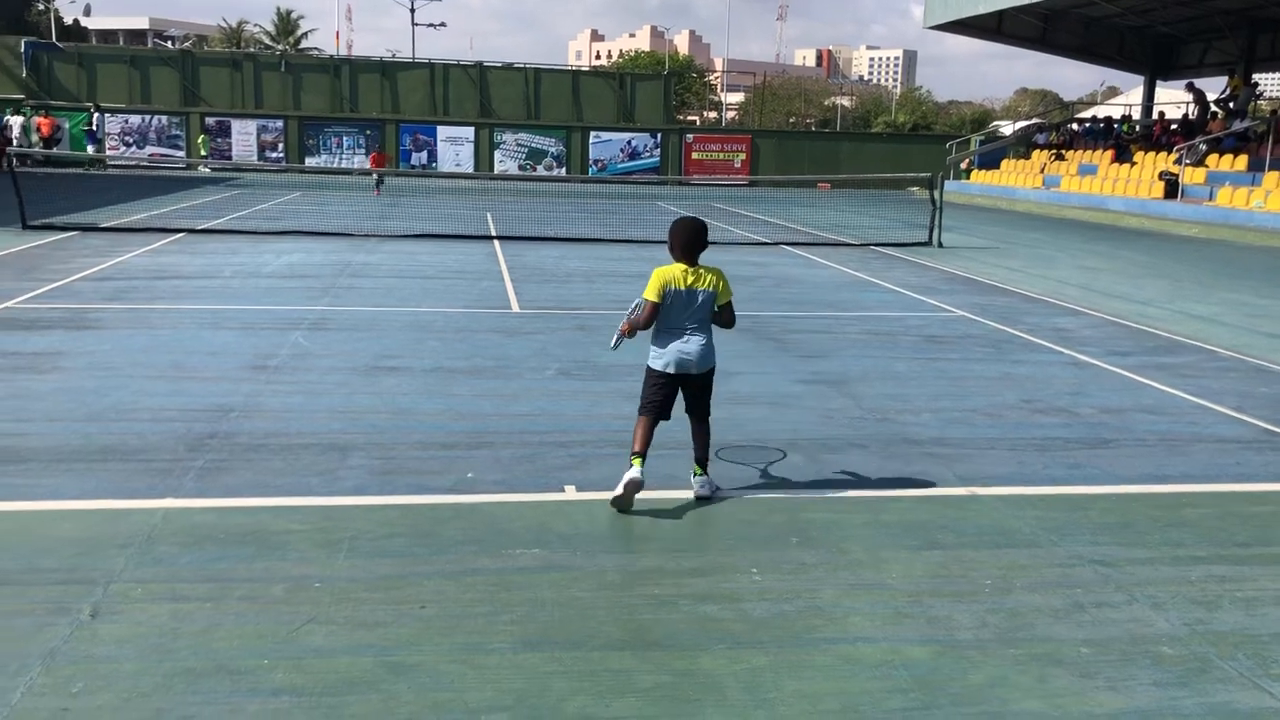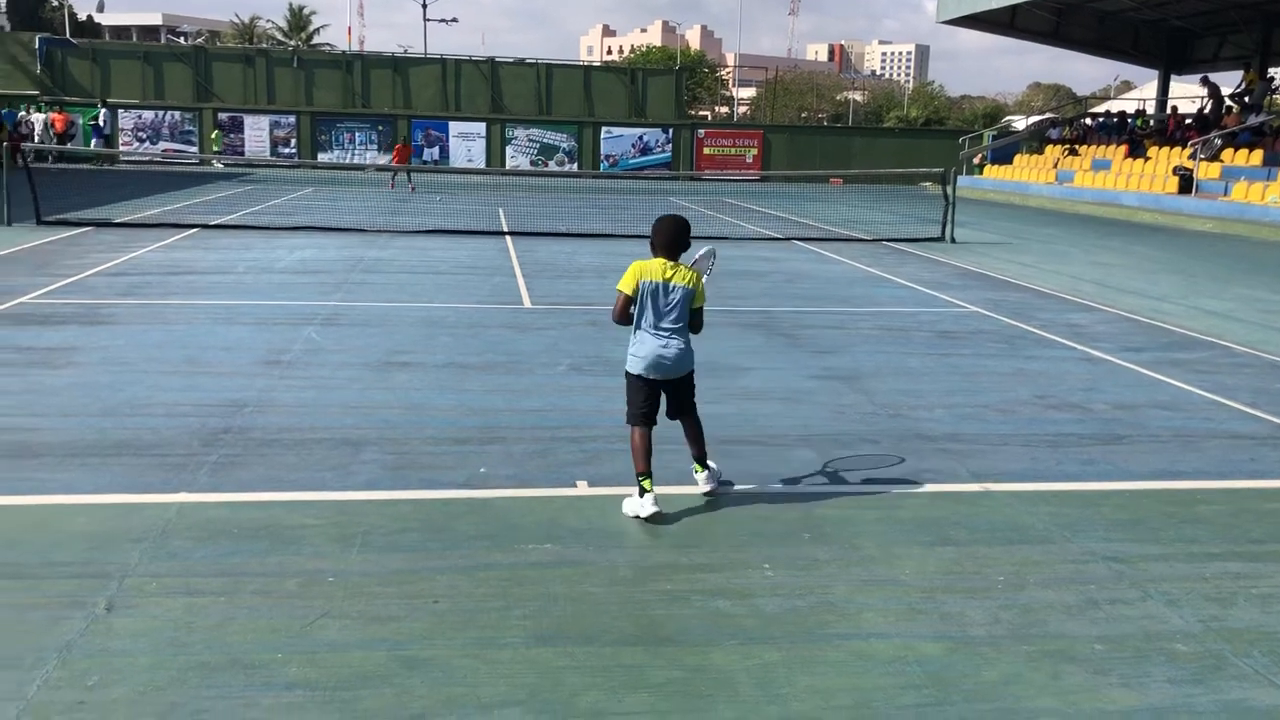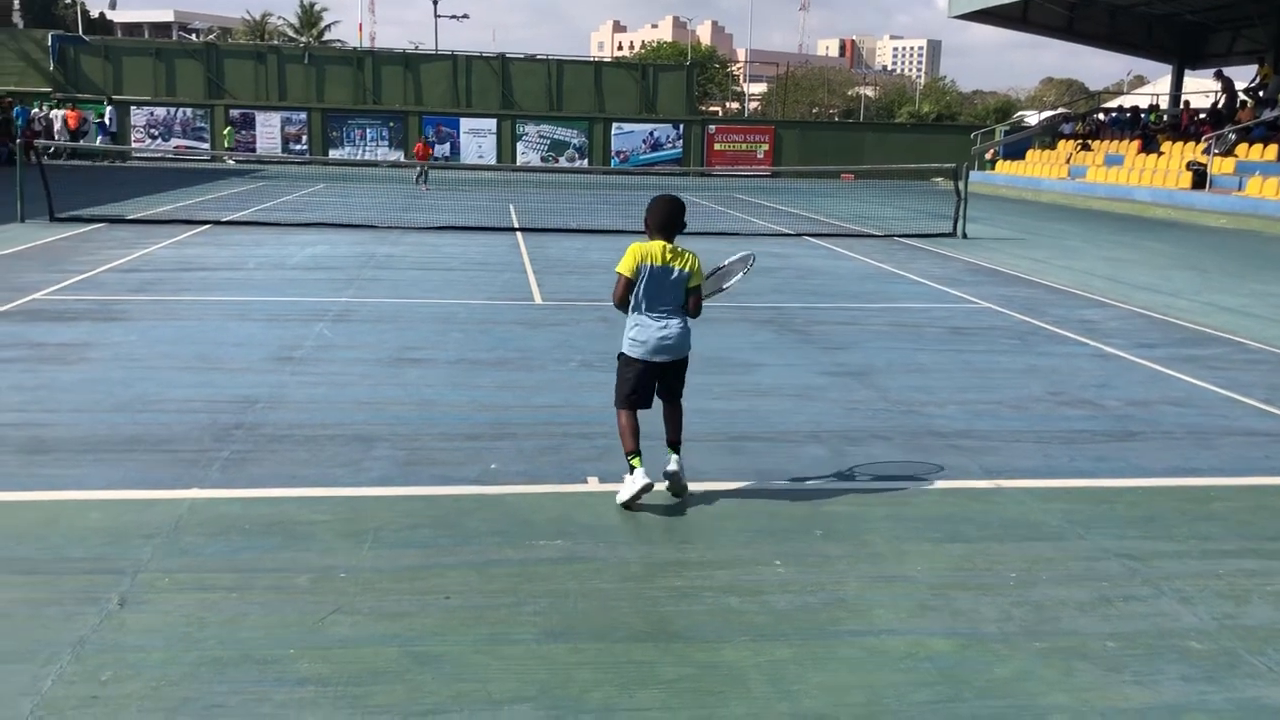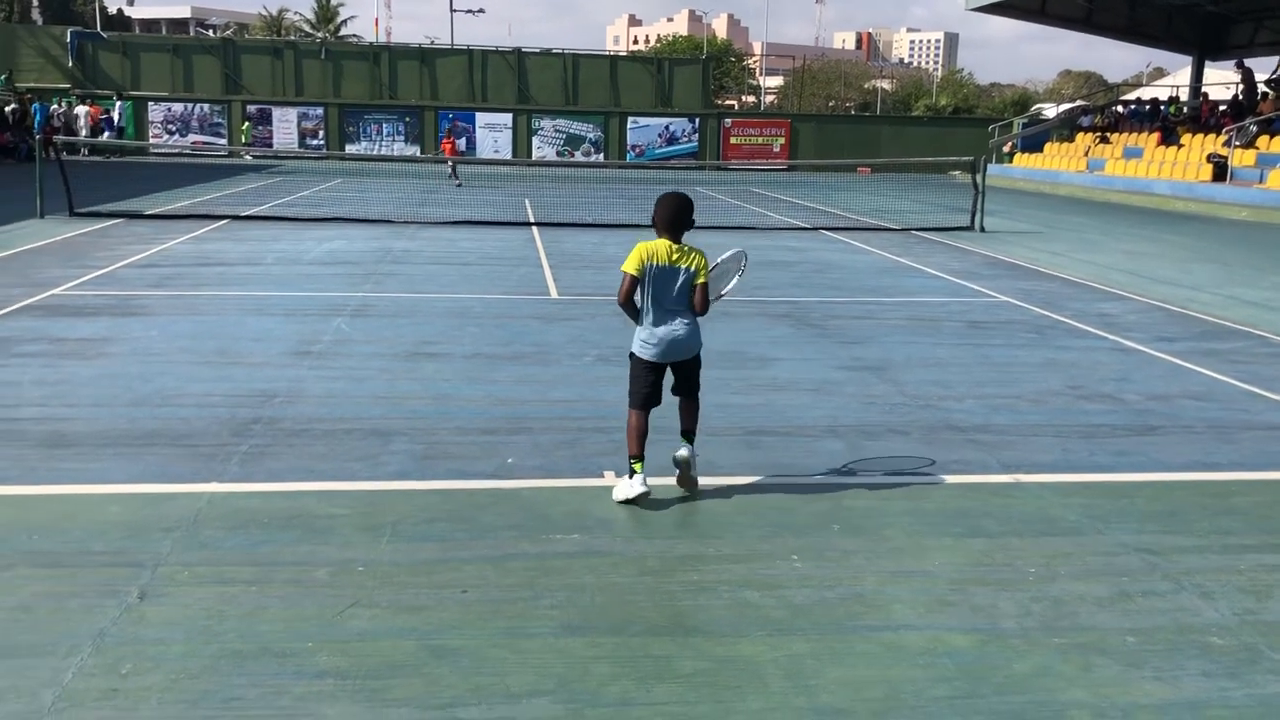
dt=0.2s
person 1, frame 1
left shoulder: (662, 276)
right shoulder: (715, 278)
left elbow: (646, 321)
right elbow: (728, 321)
left wrist: (629, 325)
left hip: (665, 359)
right hip: (701, 360)
left knee: (647, 415)
right knee: (700, 418)
left ankle: (636, 469)
right ankle: (701, 477)
person 1, frame 2
left shoulder: (638, 270)
right shoulder: (692, 278)
left elbow: (618, 315)
right elbow: (695, 325)
left hip: (643, 361)
right hip: (679, 361)
left knee: (640, 424)
right knee: (688, 415)
left ankle: (645, 494)
right ankle: (704, 471)
person 1, frame 3
left shoulder: (637, 252)
right shoulder: (689, 260)
left elbow: (619, 299)
right elbow: (694, 309)
left hip: (639, 344)
right hip: (676, 343)
left knee: (626, 406)
right knee: (672, 400)
left ankle: (636, 471)
right ankle: (674, 459)
person 1, frame 4
left shoulder: (643, 251)
right shoulder: (697, 258)
left elbow: (624, 298)
right elbow: (701, 307)
left wrist: (641, 318)
left hip: (650, 344)
right hip: (686, 342)
left knee: (638, 407)
right knee: (689, 396)
left ankle: (635, 476)
right ankle: (686, 448)
